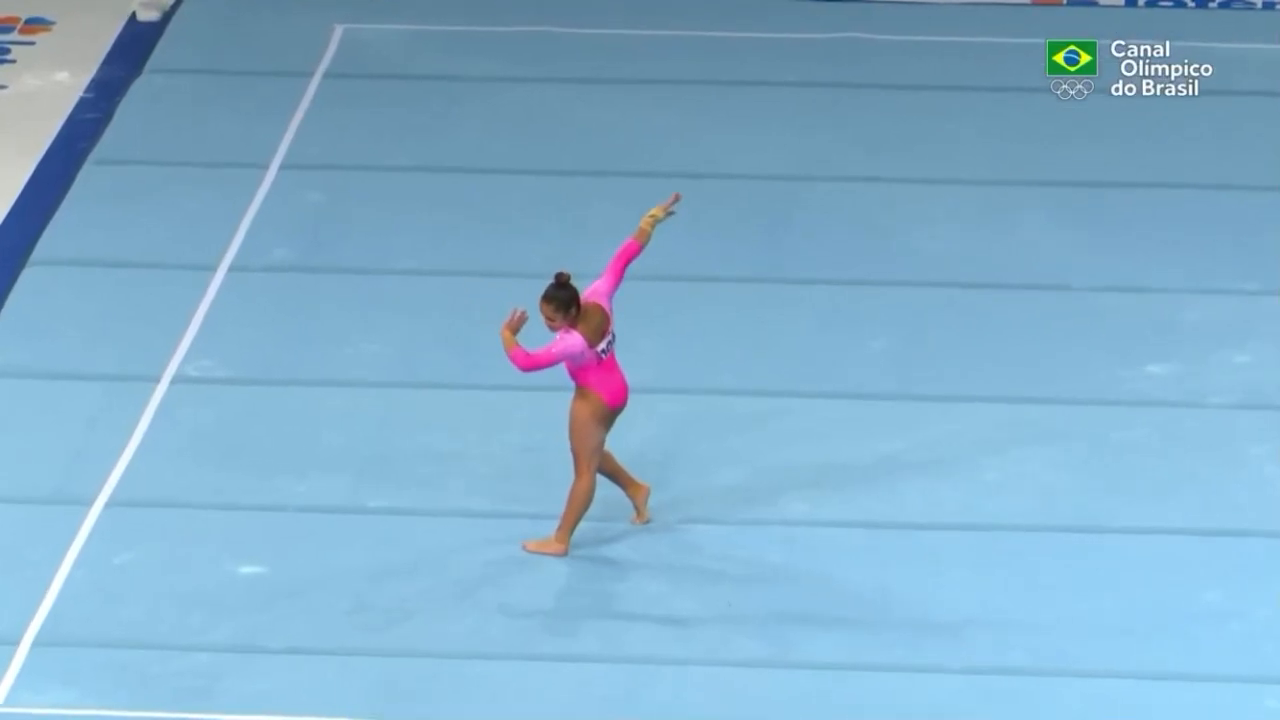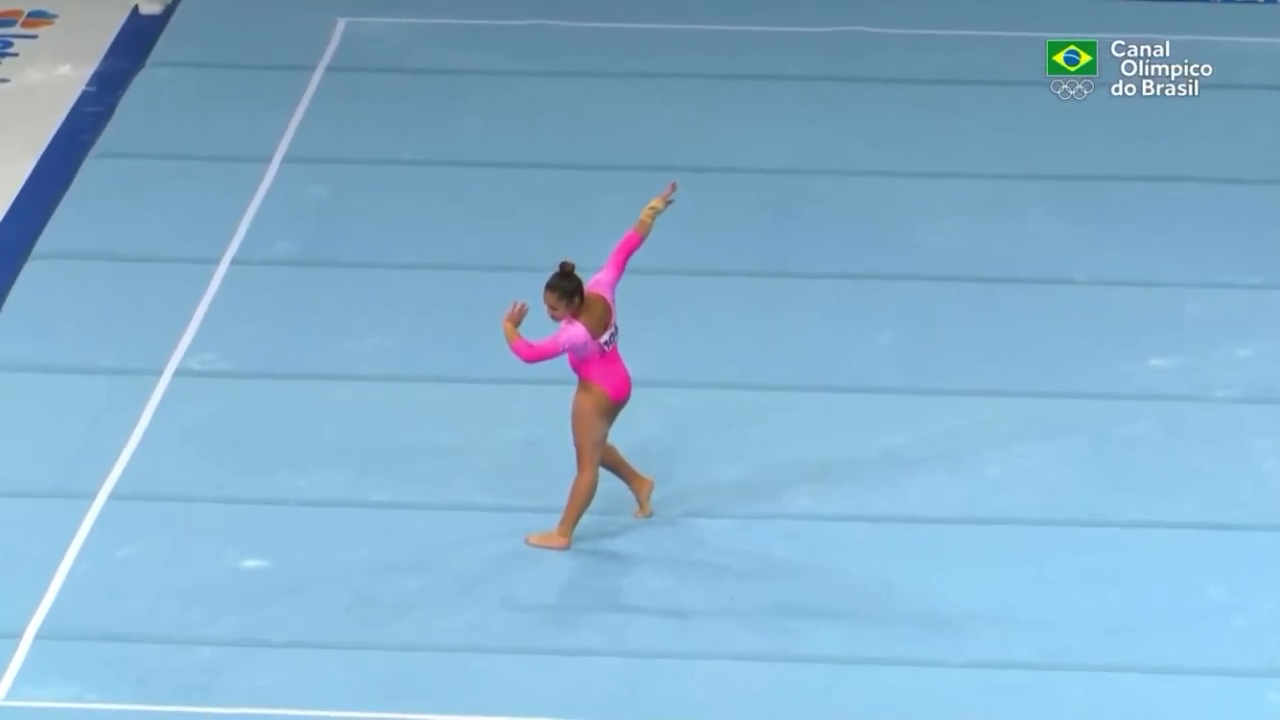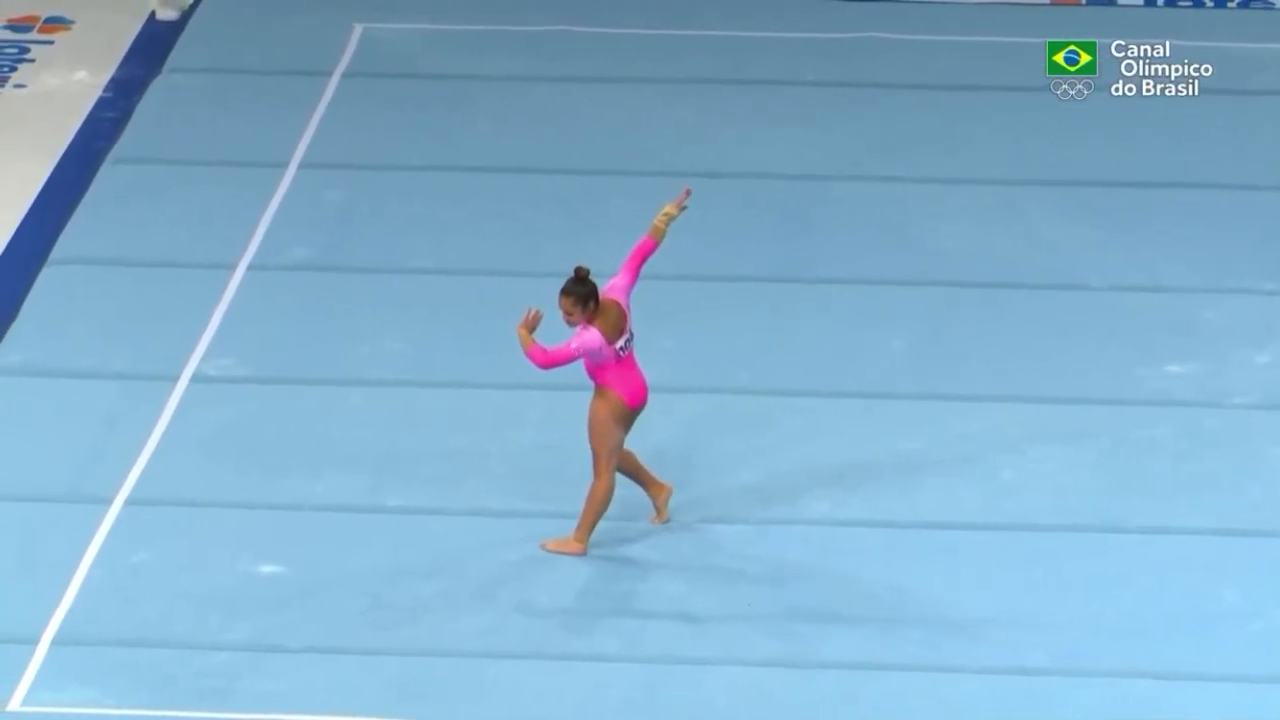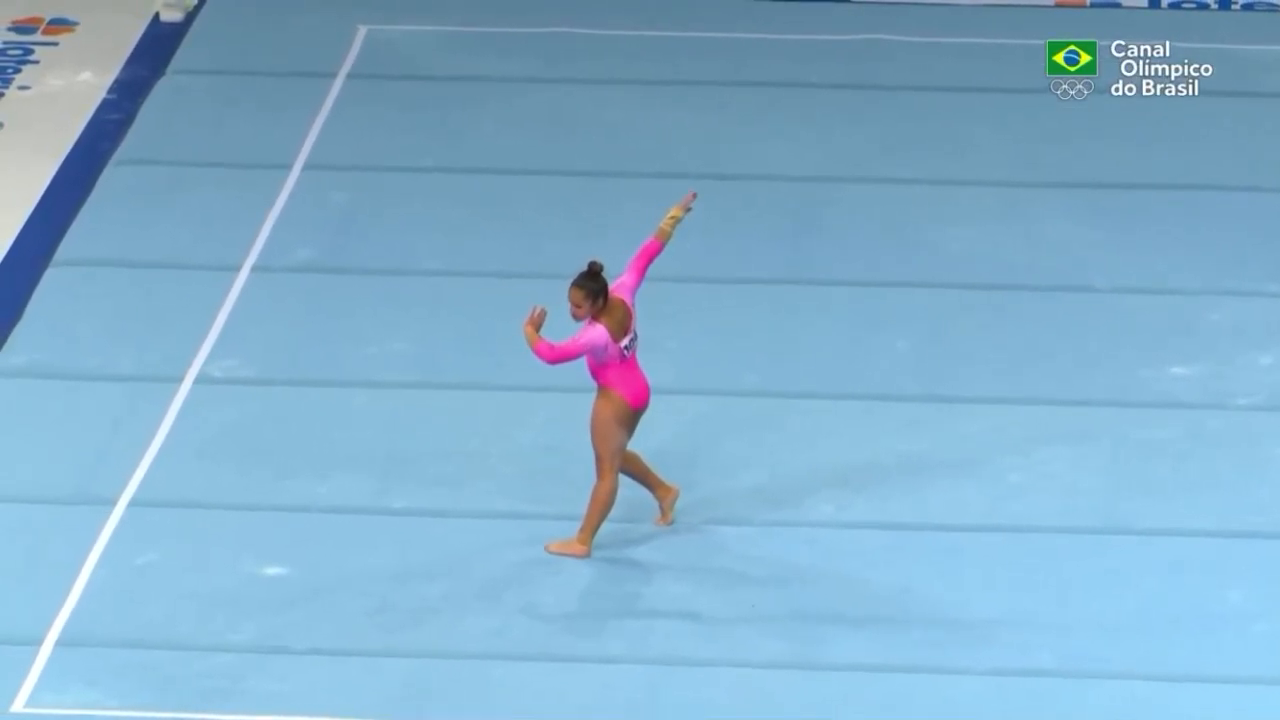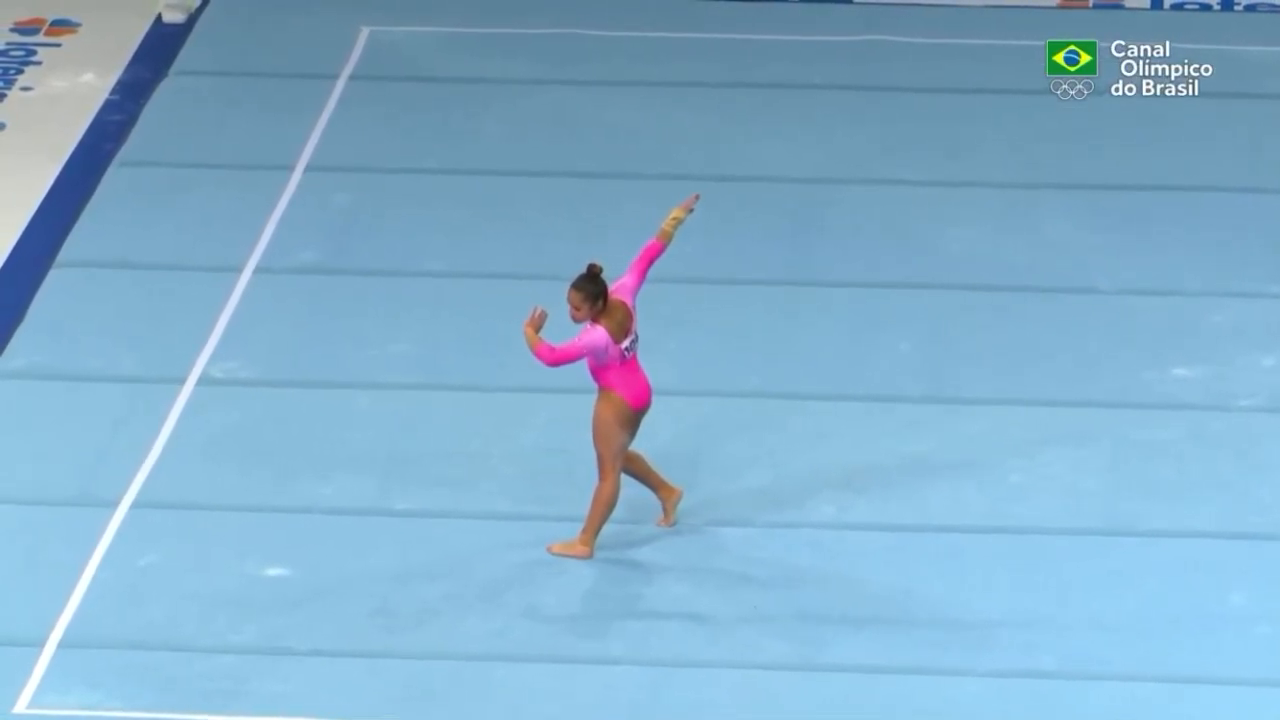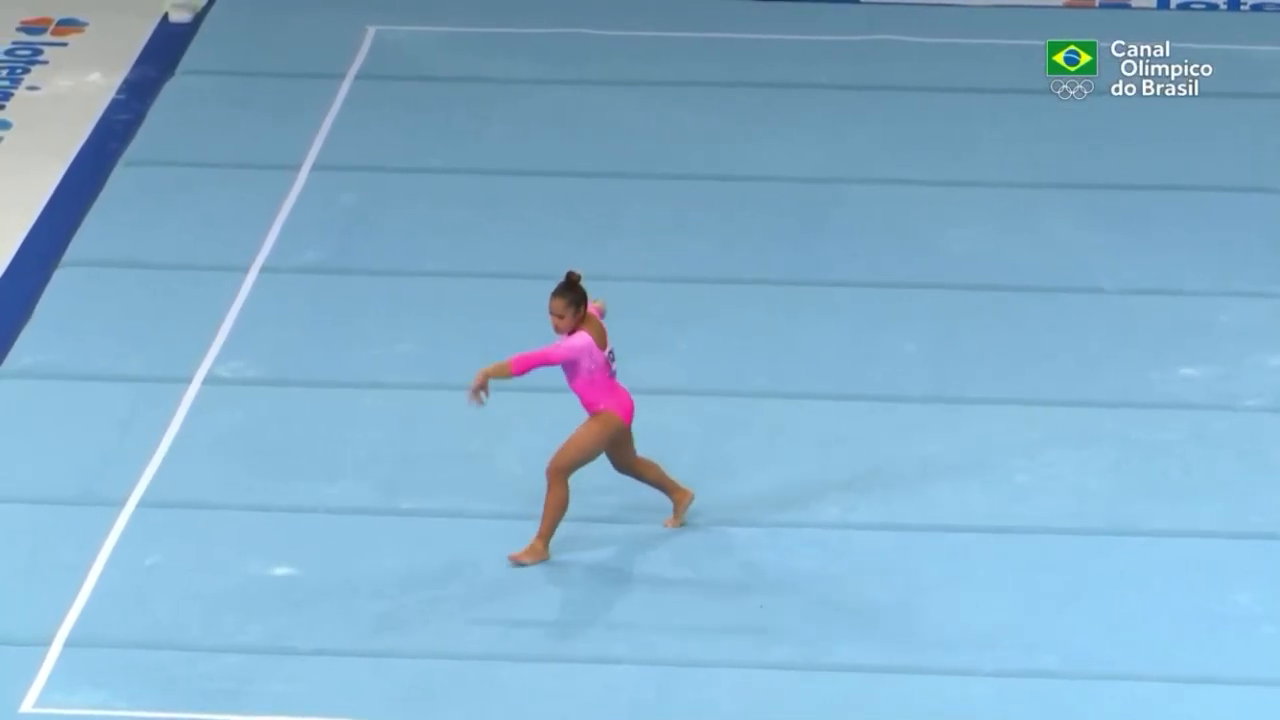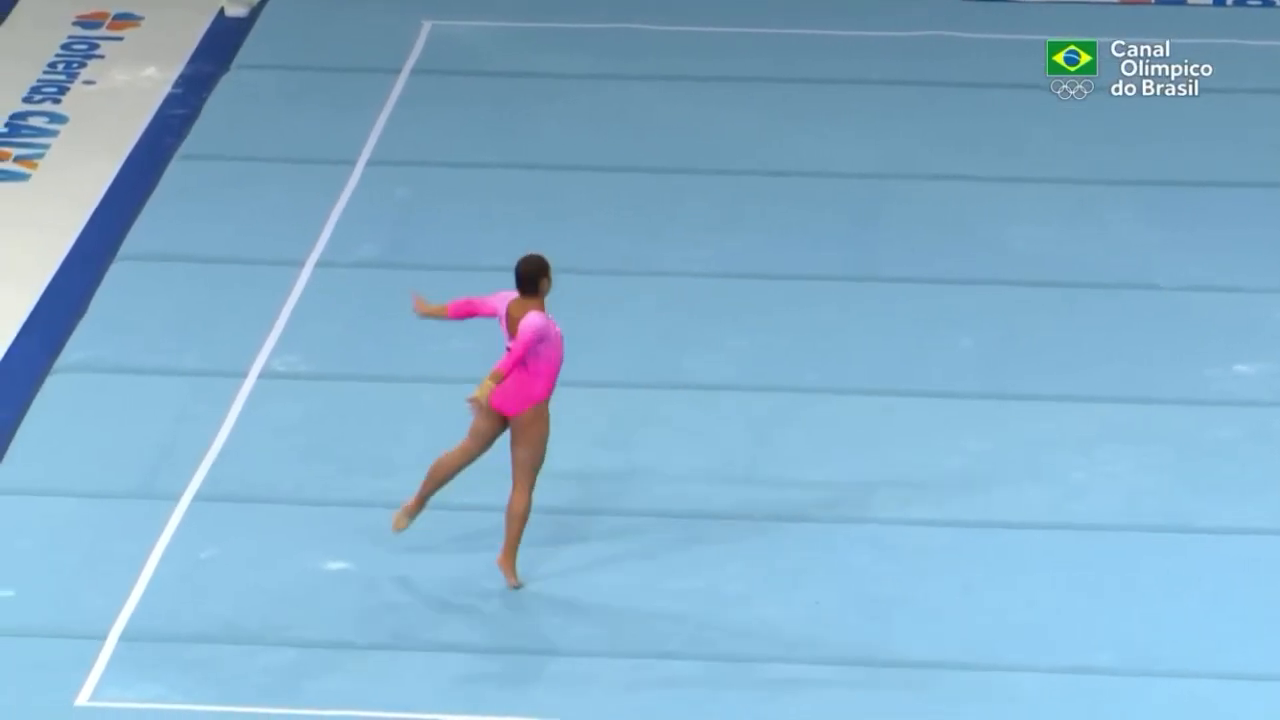
dt=0.7s
person 1, frame 1
left shoulder: (572, 343)
right shoulder: (598, 298)
left elbow: (525, 362)
right elbow: (623, 258)
left wrist: (506, 335)
right wrist: (650, 221)
left hip: (594, 399)
right hip: (615, 390)
left knee: (584, 470)
right knee: (592, 454)
left ankle: (559, 540)
right ankle: (635, 488)
person 1, frame 2
left shoulder: (575, 333)
right shoulder: (601, 290)
left elbow: (529, 354)
right elbow: (624, 250)
left wrist: (509, 328)
right wrist: (650, 213)
left hip: (597, 393)
right hip: (618, 383)
left knee: (587, 464)
right knee: (595, 448)
left ankle: (562, 534)
right ankle: (639, 483)
person 1, frame 3
left shoulder: (590, 339)
right shoulder: (616, 295)
left elbow: (544, 360)
right elbow: (638, 255)
left wrist: (524, 334)
right wrist: (664, 219)
left hip: (613, 398)
right hip: (634, 389)
left knee: (603, 470)
right knee: (613, 454)
left ankle: (578, 540)
right ankle: (657, 489)
person 1, frame 4
left shoulder: (596, 335)
right shoulder: (622, 294)
left elbow: (551, 354)
right elbow: (646, 255)
left wrist: (530, 330)
right wrist: (672, 218)
left hip: (616, 399)
right hip: (636, 390)
left knee: (606, 472)
right knee: (616, 456)
left ankle: (582, 542)
right ankle: (664, 490)
person 1, frame 5
left shoulder: (596, 338)
right shoulder: (623, 296)
left elbow: (551, 357)
right elbow: (648, 255)
left wrist: (530, 332)
right wrist: (675, 218)
left hip: (617, 400)
right hip: (638, 391)
left knee: (609, 471)
right knee: (619, 456)
left ankle: (584, 543)
right ankle: (667, 492)
person 1, frame 6
left shoulder: (577, 344)
right shoulder: (589, 316)
left elbow: (534, 359)
left wrist: (487, 374)
right wrist: (596, 308)
left hip: (609, 416)
right hip: (616, 409)
left knee: (556, 472)
right knee: (626, 462)
left ankle: (540, 546)
right ankle: (679, 494)
person 1, frame 7
left shoulder: (506, 301)
right shoulder: (536, 321)
left elbow: (468, 305)
right elbow: (511, 358)
left wrist: (433, 310)
right wrist: (486, 387)
left hip: (501, 398)
right hip: (530, 407)
left knee: (462, 454)
right knee: (523, 487)
left ankle: (414, 505)
right ankle: (508, 560)
